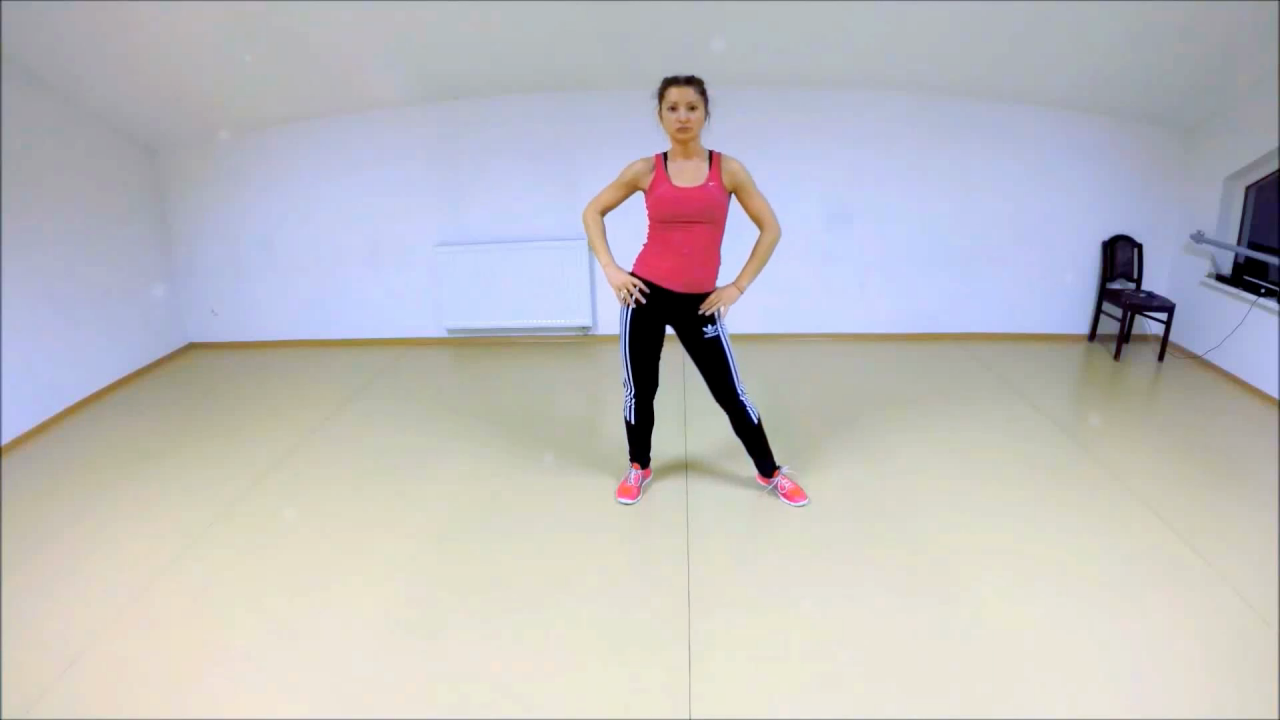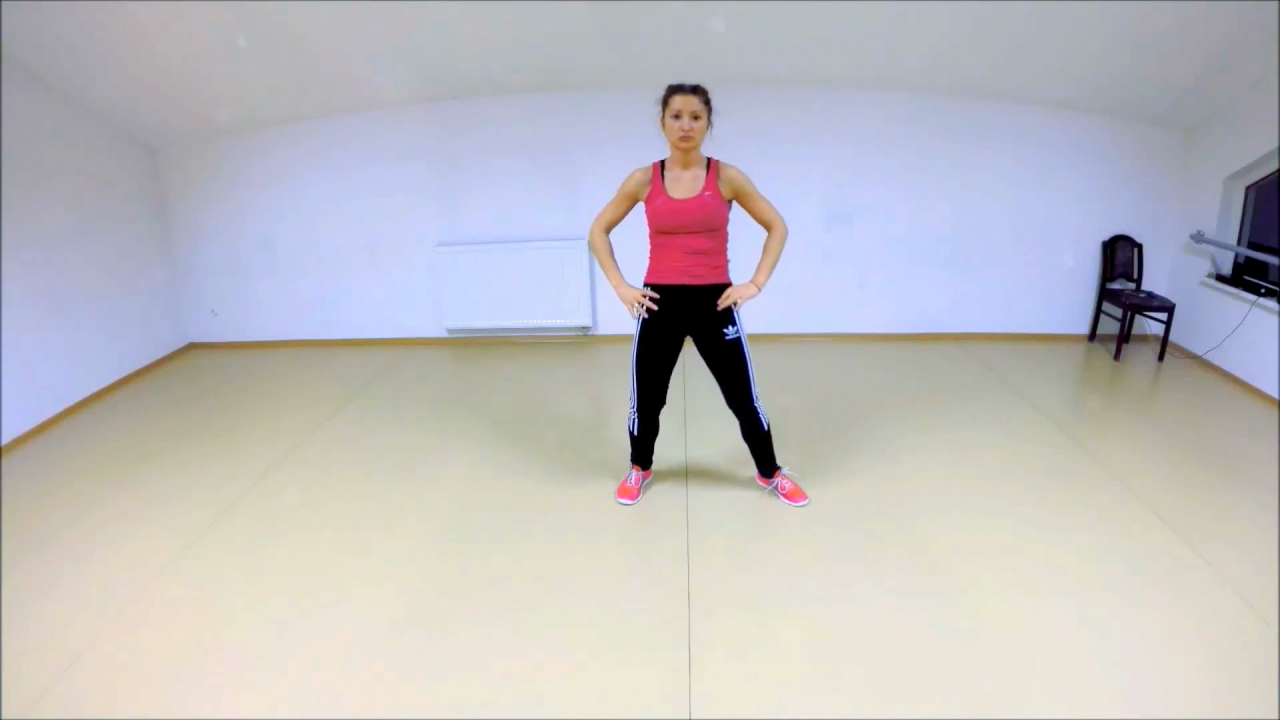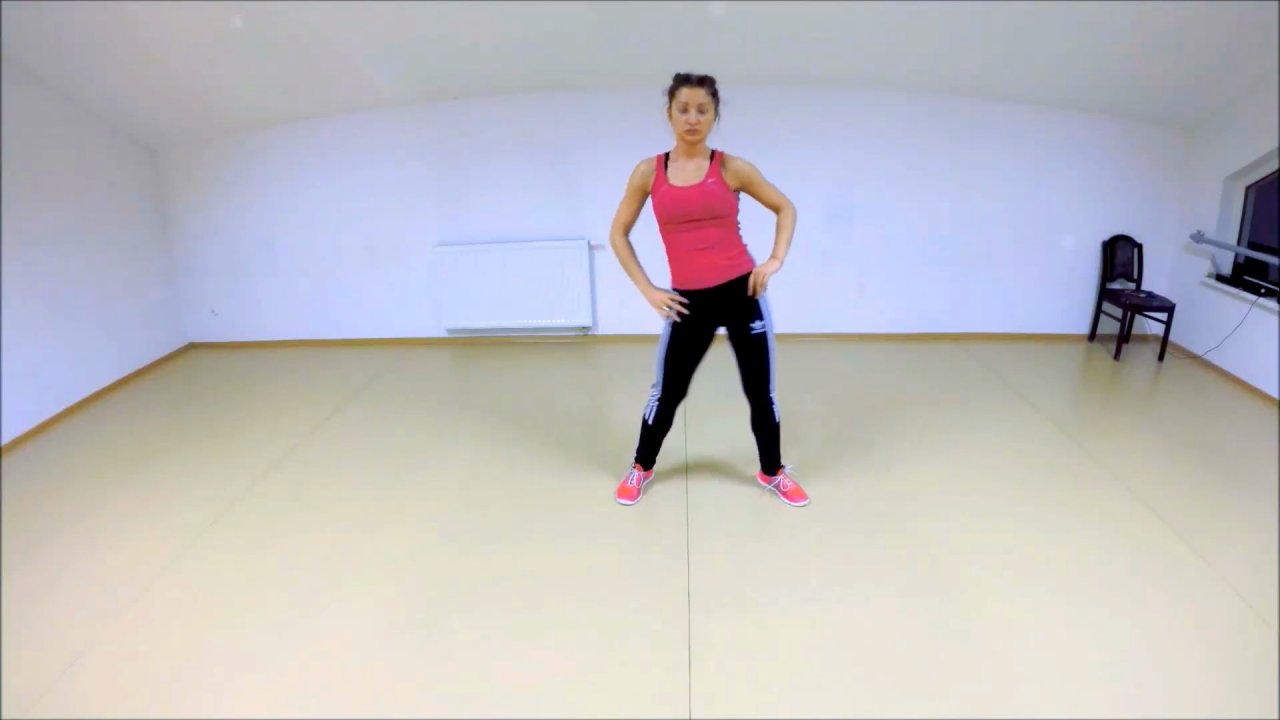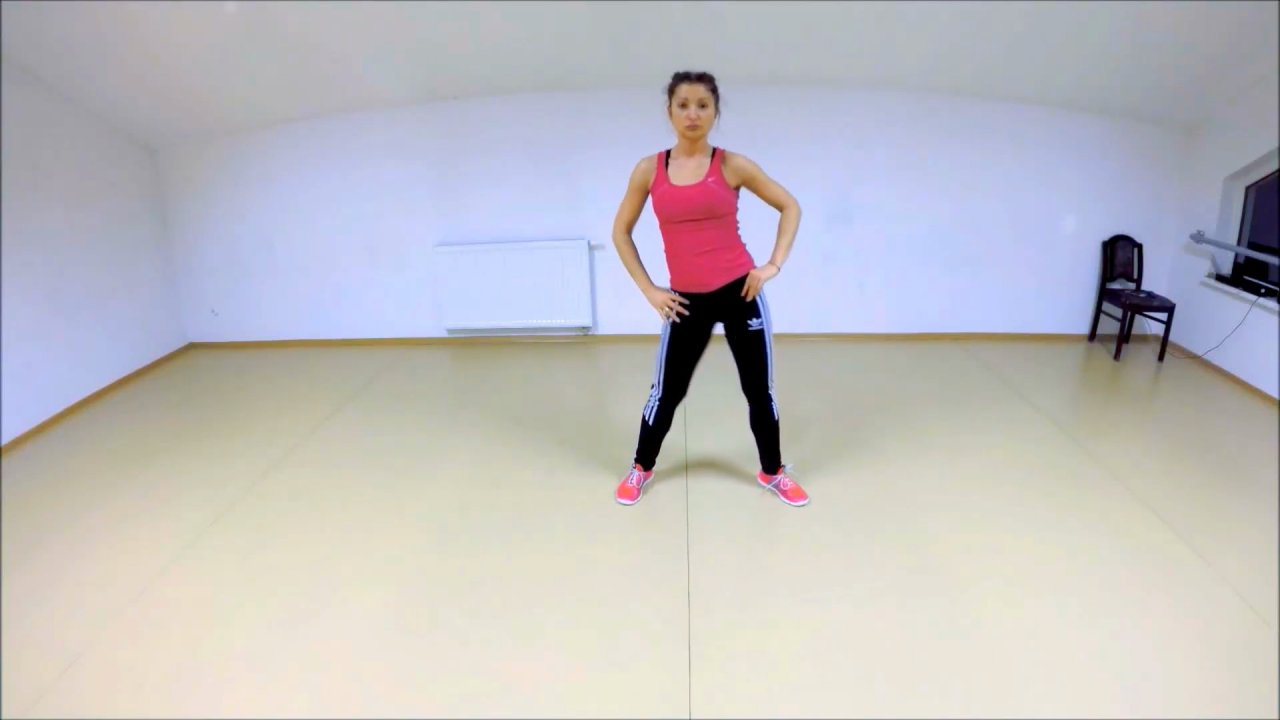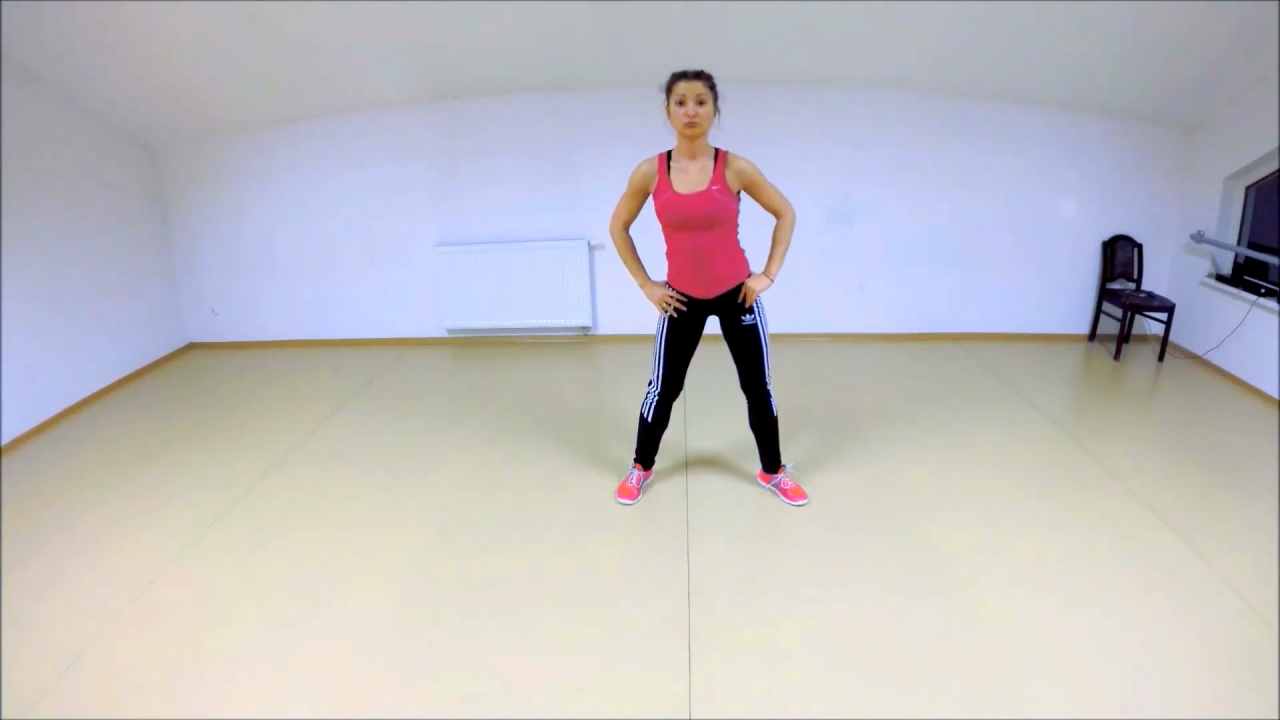
dt=0.3s
person 1, frame 1
left shoulder: (728, 169)
right shoulder: (644, 169)
left elbow: (770, 228)
right elbow: (593, 212)
left wrist: (738, 286)
right wrist: (610, 268)
left hip: (698, 301)
right hip: (646, 294)
left knee: (730, 393)
right knee: (639, 390)
left ankle: (770, 472)
right ankle: (639, 466)
person 1, frame 2
left shoulder: (726, 176)
right shoulder: (643, 180)
left elbow: (777, 226)
right elbow: (599, 230)
left wrist: (755, 284)
right wrist: (620, 286)
left hip: (714, 302)
right hip: (660, 304)
left knee: (744, 401)
right knee: (646, 402)
left ankle: (770, 473)
right ankle: (639, 468)
person 1, frame 3
left shoulder: (731, 168)
right shoulder: (647, 171)
left elbow: (785, 207)
right elbow: (619, 234)
left wrist: (776, 258)
right wrist: (648, 290)
left hip: (742, 292)
right hip: (690, 301)
left knee: (761, 392)
right knee: (667, 392)
left ankle: (772, 472)
right ankle: (642, 467)
person 1, frame 4
left shoulder: (732, 165)
right shoulder: (649, 169)
left elbow: (790, 206)
right elbow: (621, 231)
left wrist: (775, 263)
right wrist: (649, 289)
left hip: (740, 292)
right hip: (689, 302)
left knee: (759, 390)
right knee: (667, 392)
left ankle: (772, 472)
right ankle: (642, 467)
person 1, frame 5
left shoulder: (736, 168)
right shoulder: (650, 172)
left elbow: (785, 214)
right elbow: (618, 227)
left wrist: (768, 275)
right wrist: (646, 284)
left hip: (737, 293)
right hip: (680, 298)
left knee: (757, 386)
right knee: (663, 388)
left ankle: (772, 471)
right ankle: (641, 467)
